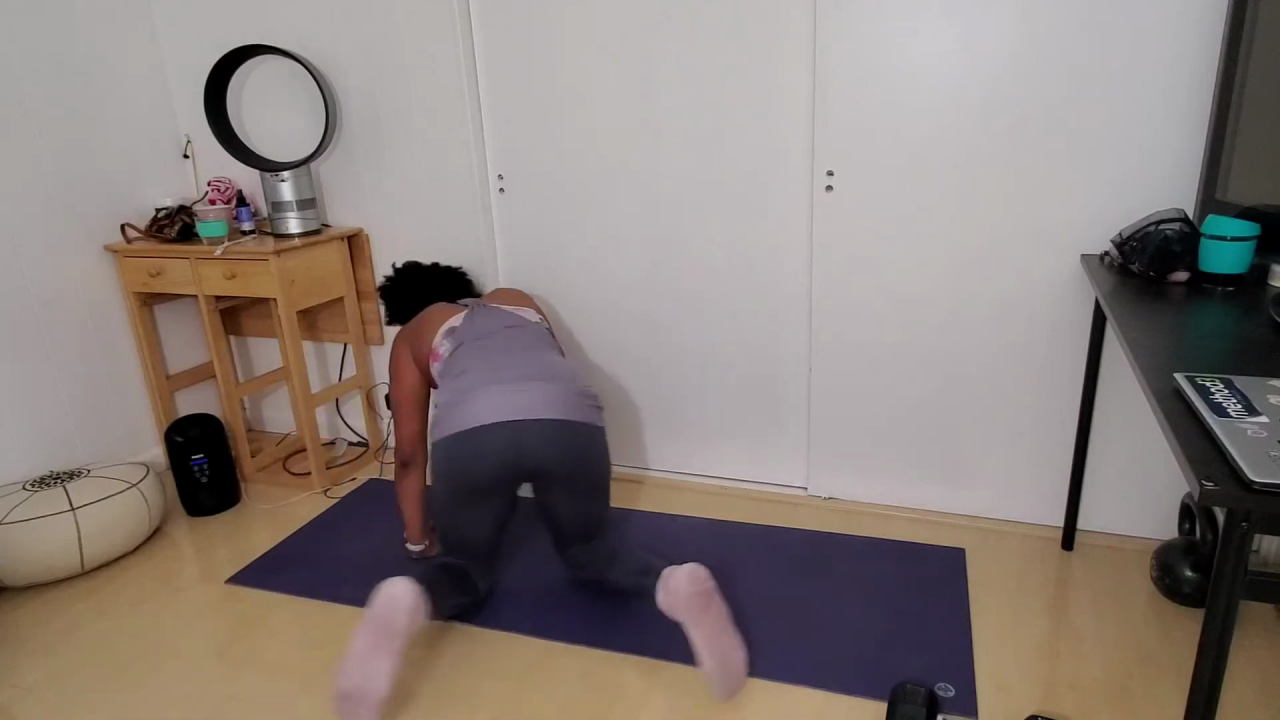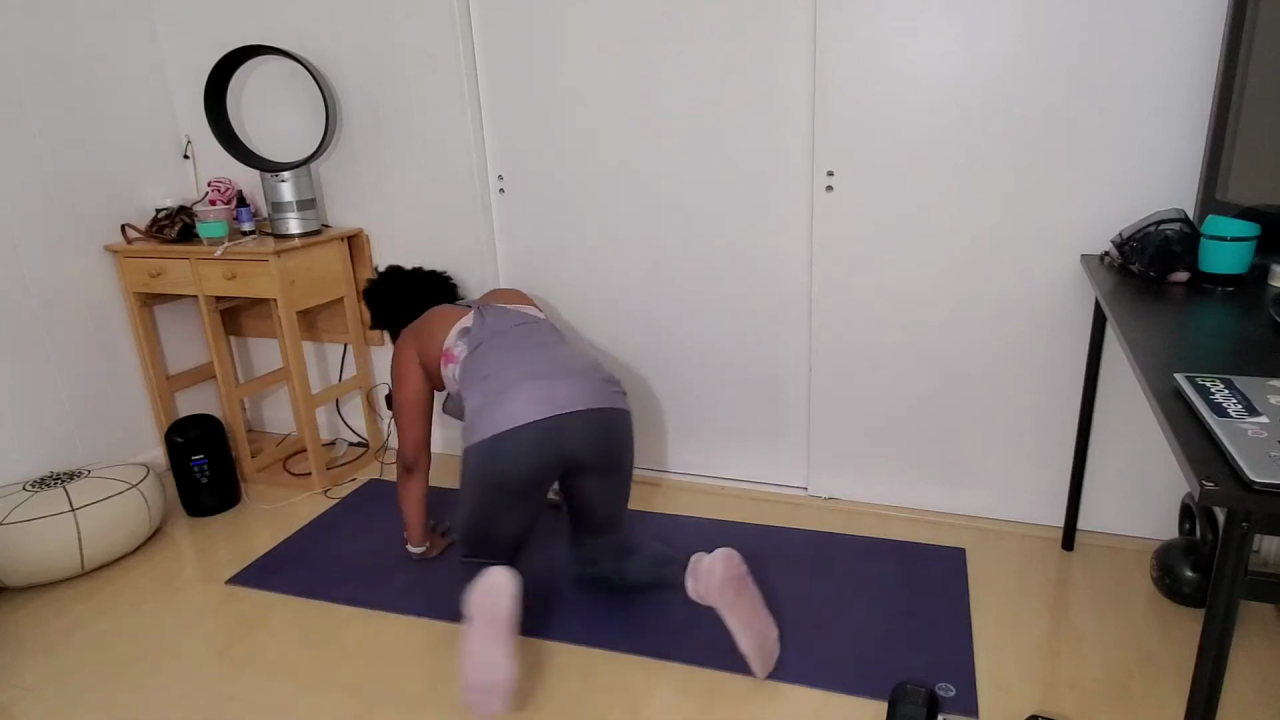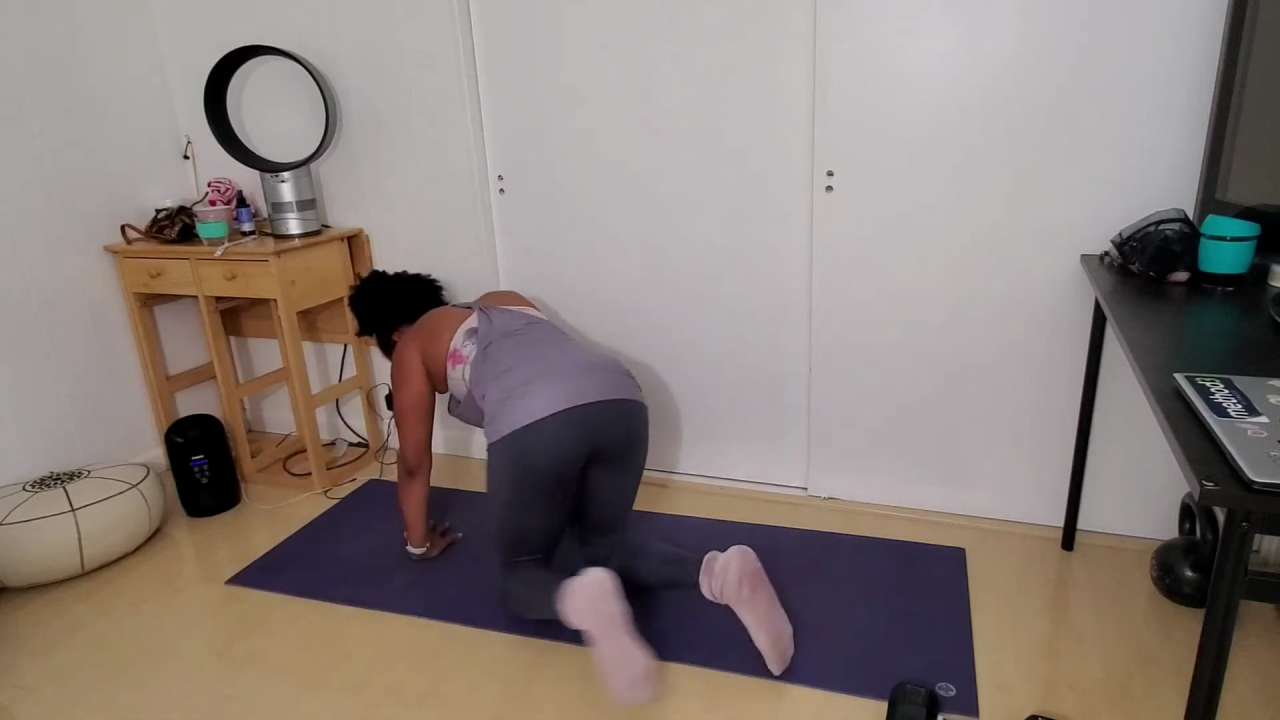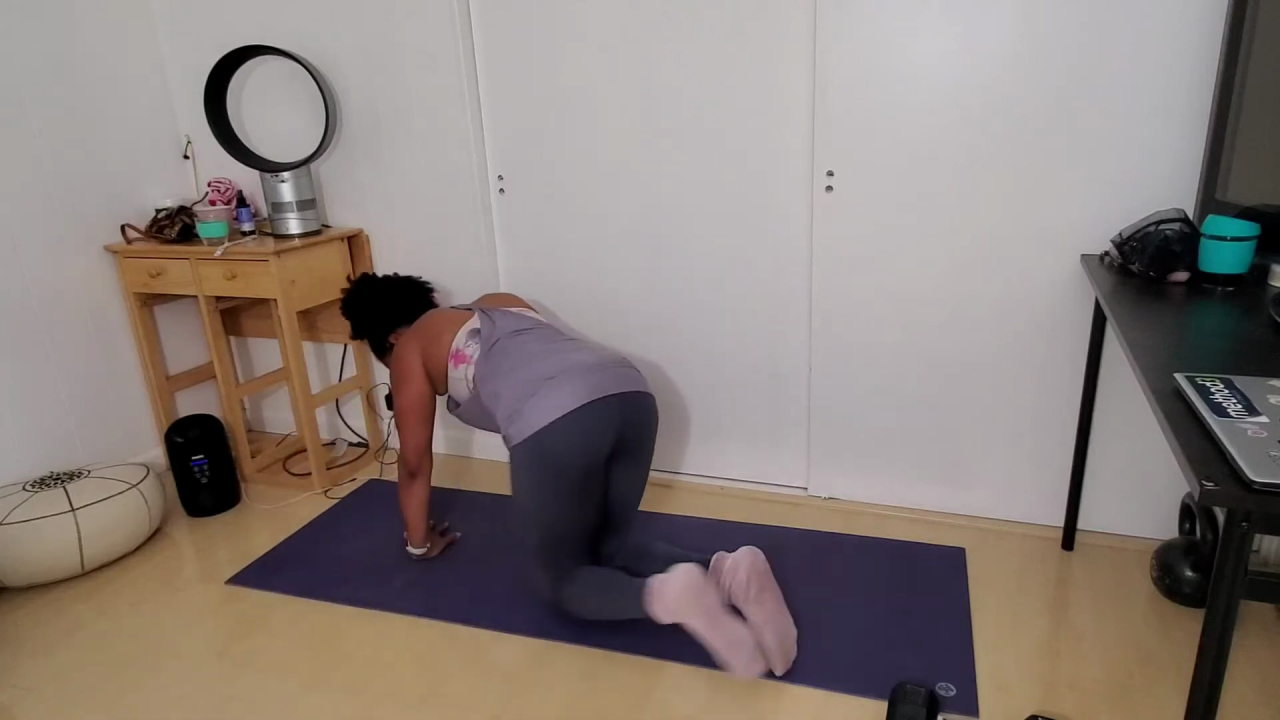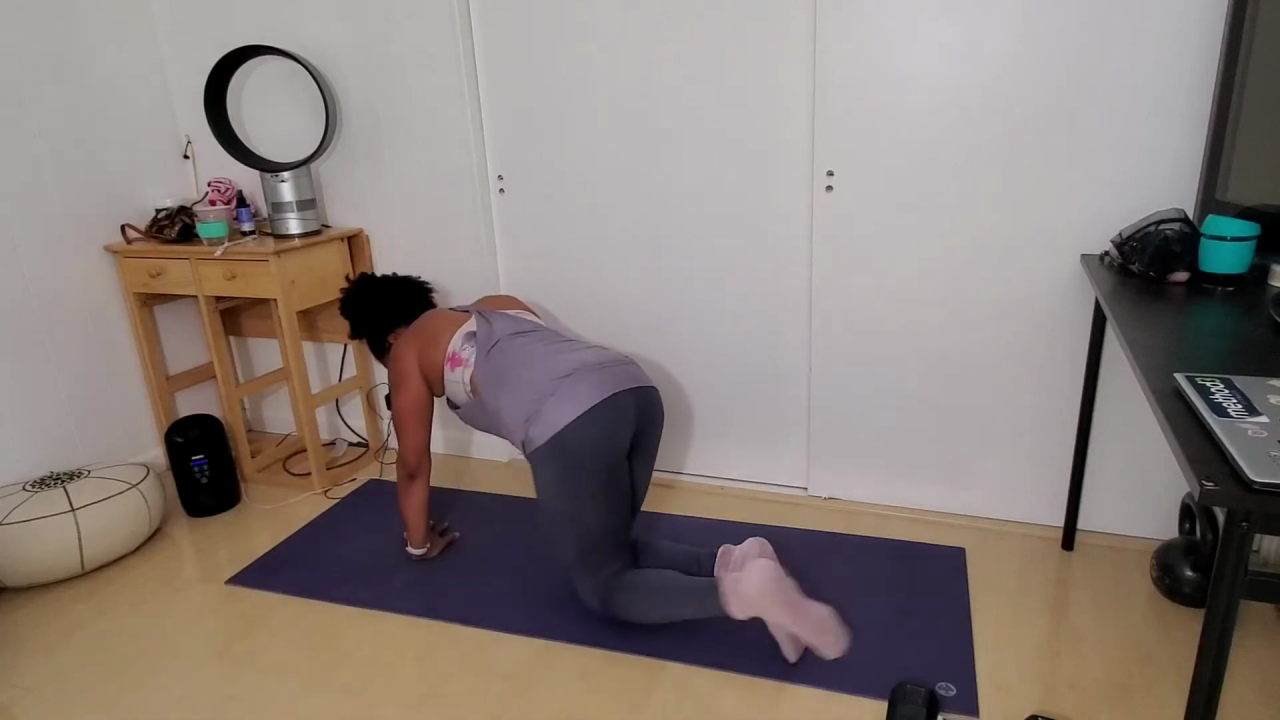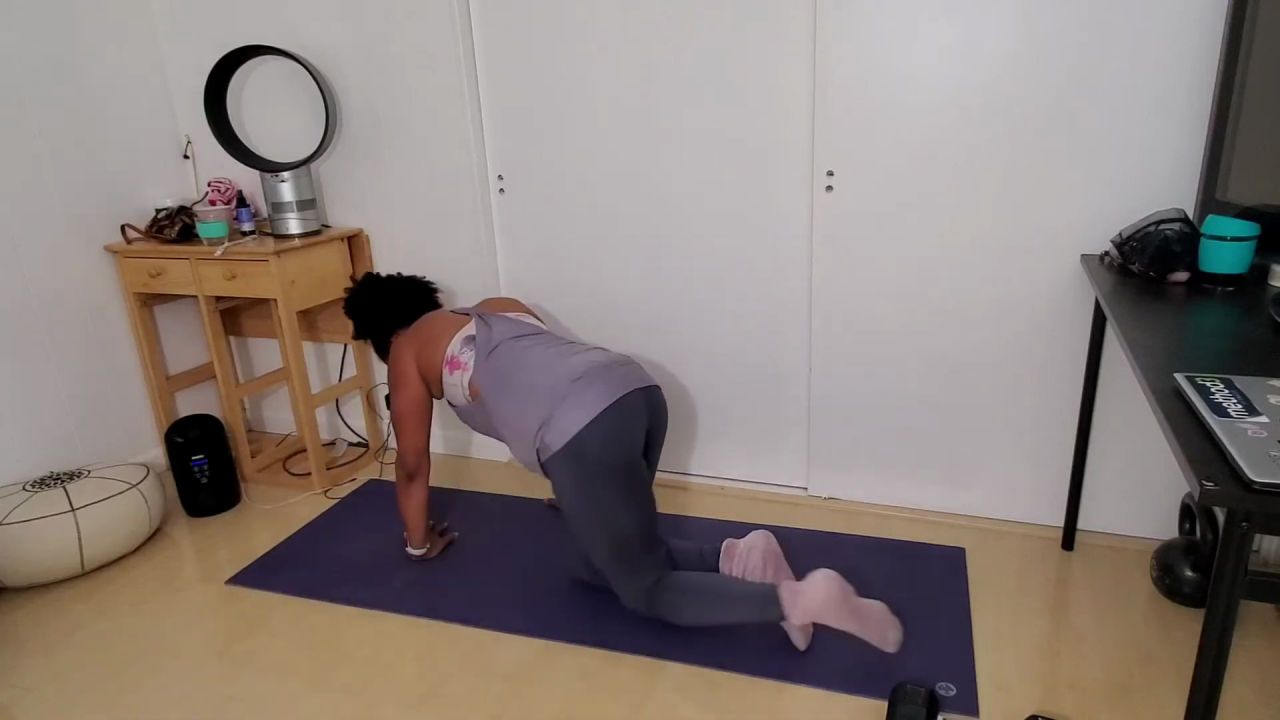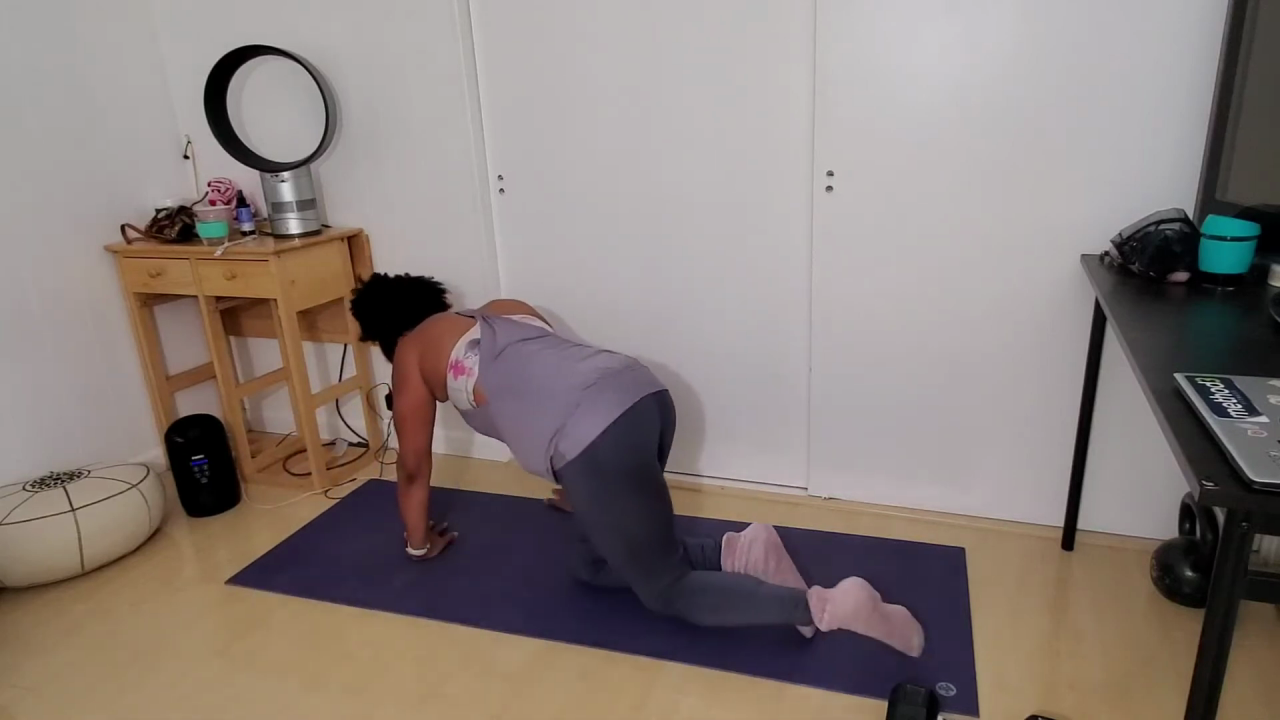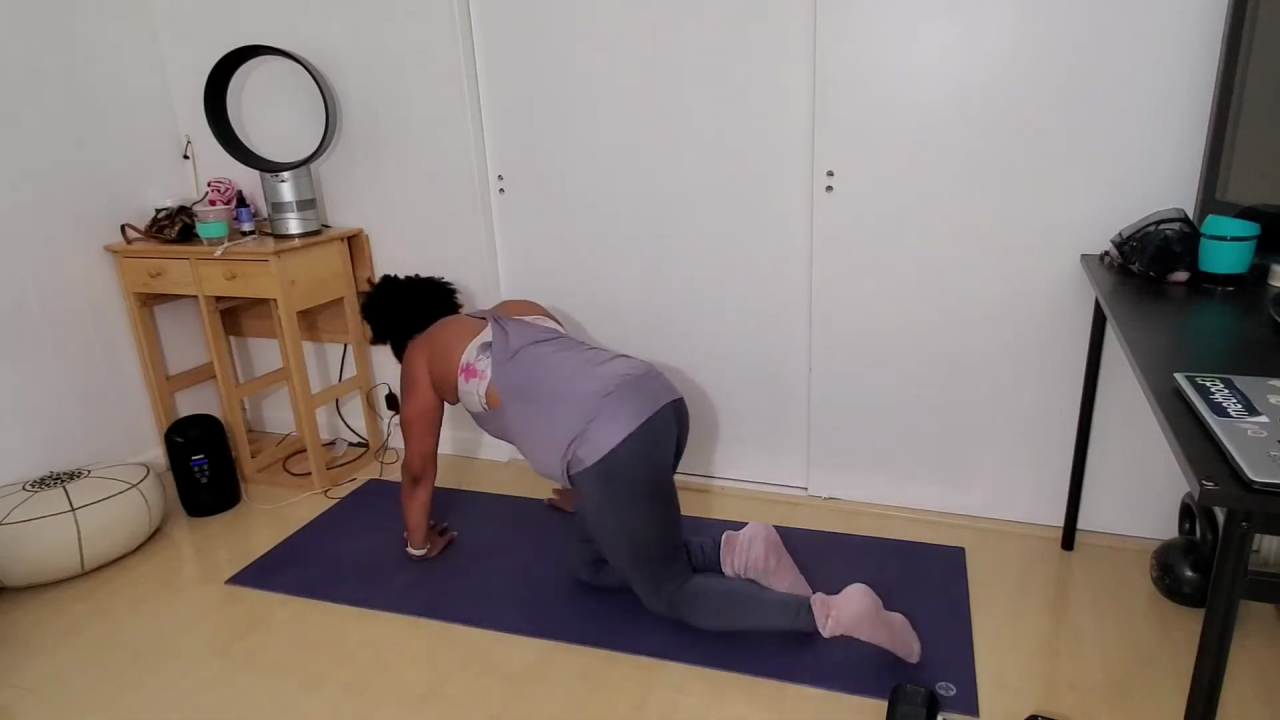
dt=0.1s
person 1, frame 1
left shoulder: (410, 337)
right shoulder: (520, 301)
left elbow: (407, 455)
left wrist: (417, 536)
right wrist: (559, 491)
left hip: (469, 429)
right hip: (569, 418)
left knee: (460, 570)
right knee: (588, 551)
left ankle: (408, 602)
right ankle: (676, 585)
person 1, frame 2
left shoulder: (412, 340)
right shoulder: (512, 299)
left elbow: (411, 459)
left wrist: (419, 539)
right wrist: (589, 487)
left hip: (505, 429)
right hip: (601, 409)
left knee: (484, 560)
right knee: (599, 549)
left ankle: (492, 596)
right ankle: (707, 574)
person 1, frame 3
left shoulder: (412, 347)
right shoulder: (505, 302)
left elbow: (414, 463)
left wrist: (420, 540)
right wrist: (580, 495)
left hip: (535, 426)
right hip: (618, 398)
left knee: (521, 576)
right knee: (603, 544)
left ankle: (582, 598)
right ankle: (720, 571)
person 1, frame 4
left shoulder: (410, 346)
right shoulder: (501, 302)
left elbow: (414, 463)
left wrist: (420, 540)
right wrist: (569, 496)
left hip: (555, 420)
right hip: (628, 393)
left knee: (565, 577)
right knee: (608, 548)
left ankle: (672, 594)
right ankle: (729, 572)
person 1, frame 5
left shoulder: (409, 348)
right shoulder: (500, 303)
left elbow: (414, 466)
left wrist: (420, 540)
right wrist: (563, 498)
left hip: (571, 419)
right hip: (631, 389)
left knee: (605, 590)
right knee: (599, 550)
left ankle: (747, 590)
right ankle: (733, 562)
person 1, frame 6
left shoulder: (408, 350)
right shoulder: (503, 306)
left elbow: (412, 465)
left wrist: (419, 541)
right wrist: (578, 496)
left hip: (584, 428)
right hip: (637, 390)
left knee: (648, 592)
right knee: (608, 558)
left ankle: (804, 598)
right ankle: (741, 556)
person 1, frame 7
left shoulder: (412, 352)
right shoulder: (506, 308)
left elbow: (413, 469)
left wrist: (419, 541)
right wrist: (579, 494)
left hip: (598, 436)
right hip: (643, 394)
left knee: (667, 590)
right knee: (597, 565)
left ankle: (828, 605)
right ankle: (738, 551)
person 1, frame 8
left shoulder: (422, 354)
right shoulder: (519, 308)
left elbow: (417, 470)
left wrist: (419, 542)
right wrist: (578, 491)
left hip: (613, 443)
right hip: (658, 399)
left knee: (670, 594)
right knee: (596, 564)
left ankle: (831, 611)
right ankle: (737, 551)
